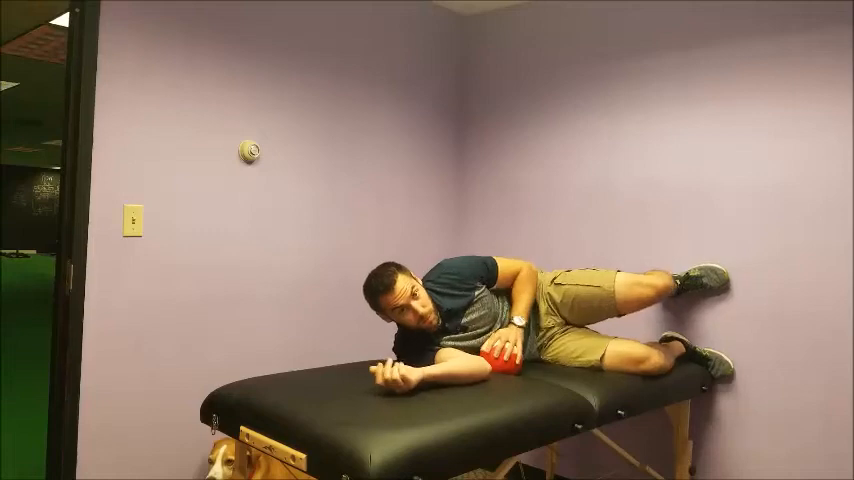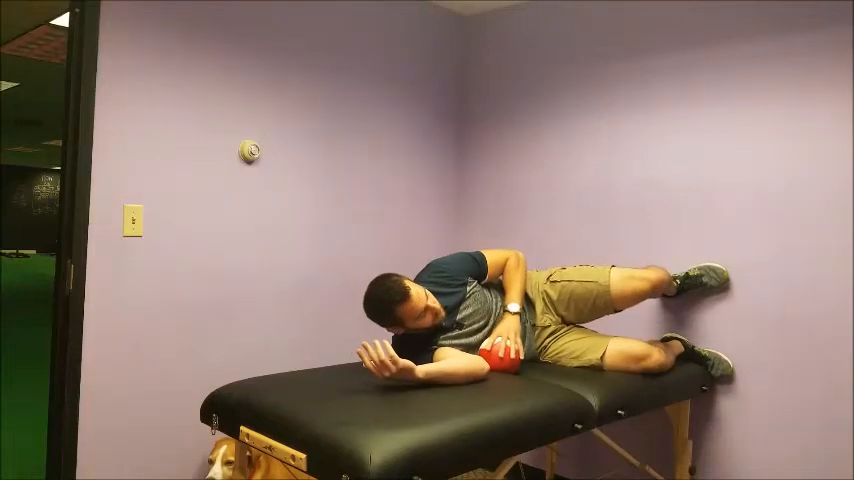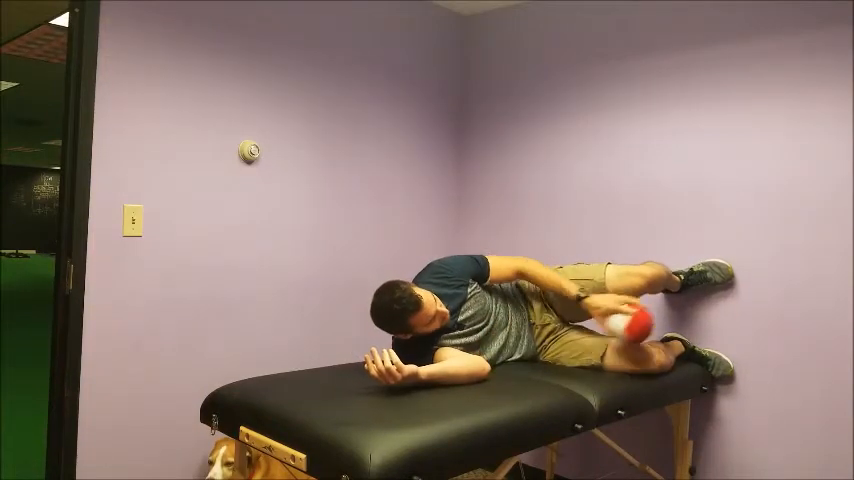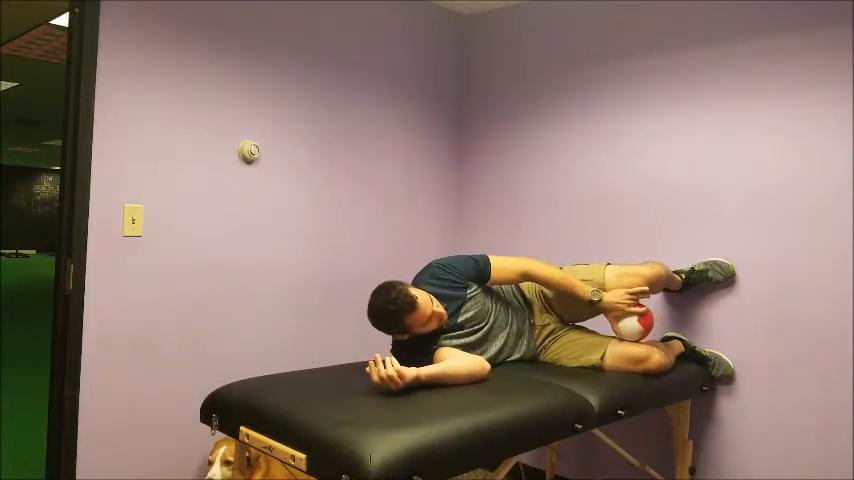
dt=0.7s
person 1, frame 1
left shoulder: (449, 274)
right shoulder: (414, 349)
left elbow: (527, 271)
right elbow: (479, 367)
left wrist: (516, 324)
right wrist: (416, 378)
left hip: (544, 297)
right hip: (543, 343)
left knee: (651, 287)
right knee: (650, 361)
left ankle: (678, 282)
right ankle: (679, 347)
person 1, frame 2
left shoulder: (441, 273)
right shoulder: (414, 346)
left elbow: (513, 258)
right elbow: (478, 366)
left wrist: (511, 313)
right wrist: (412, 375)
left hip: (539, 294)
right hip: (541, 343)
left knee: (650, 280)
right knee: (652, 359)
left ankle: (677, 284)
right ankle: (677, 347)
person 1, frame 3
left shoulder: (441, 273)
right shoulder: (417, 348)
left elbow: (521, 266)
right elbow: (479, 367)
left wrist: (586, 298)
right wrist: (412, 376)
left hip: (539, 297)
right hip: (541, 342)
left knee: (648, 275)
right knee: (654, 359)
left ankle: (678, 281)
right ankle: (679, 347)
person 1, frame 4
left shoulder: (440, 273)
right shoulder: (416, 347)
left elbow: (526, 267)
right elbow: (479, 367)
left wrist: (597, 299)
right wrist: (411, 377)
left hip: (539, 297)
right hip: (542, 341)
left knee: (647, 276)
right knee: (654, 359)
left ankle: (679, 280)
right ankle: (678, 346)
